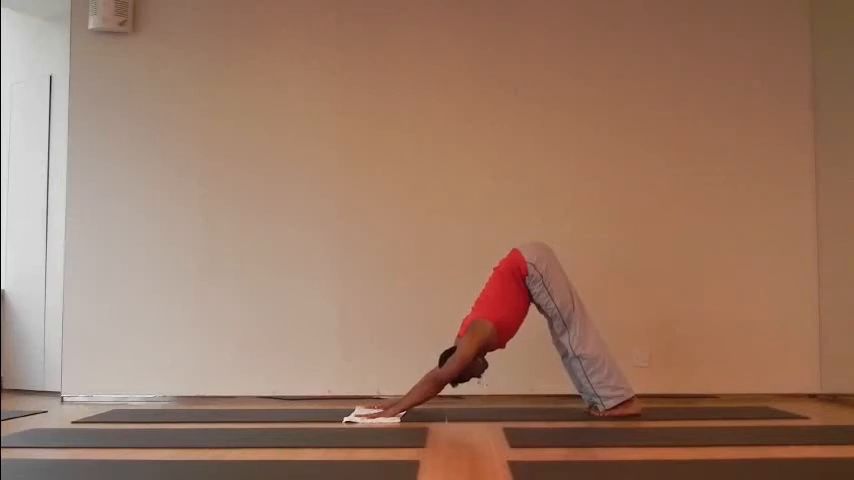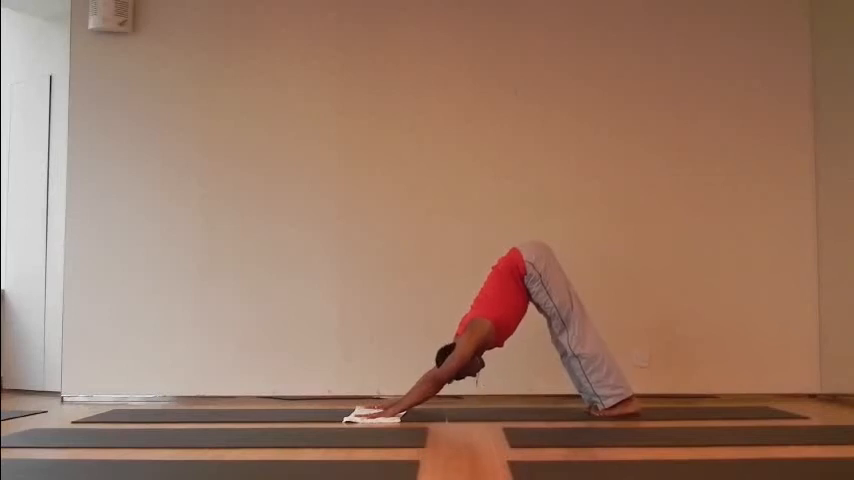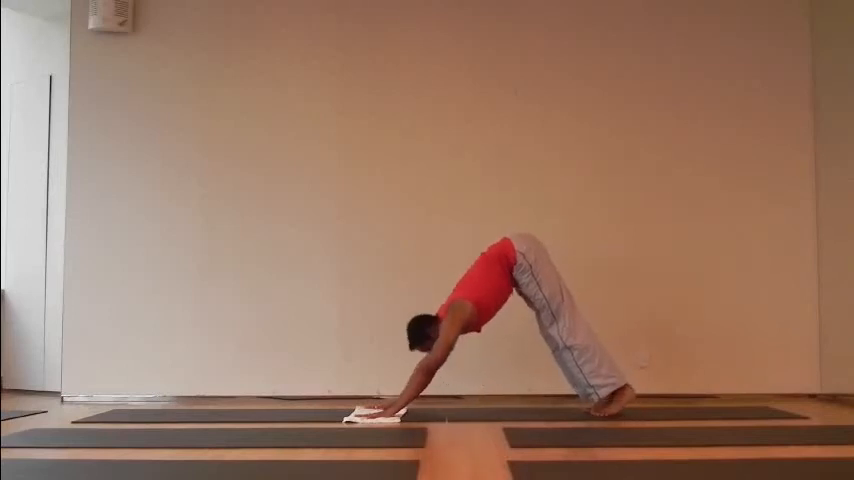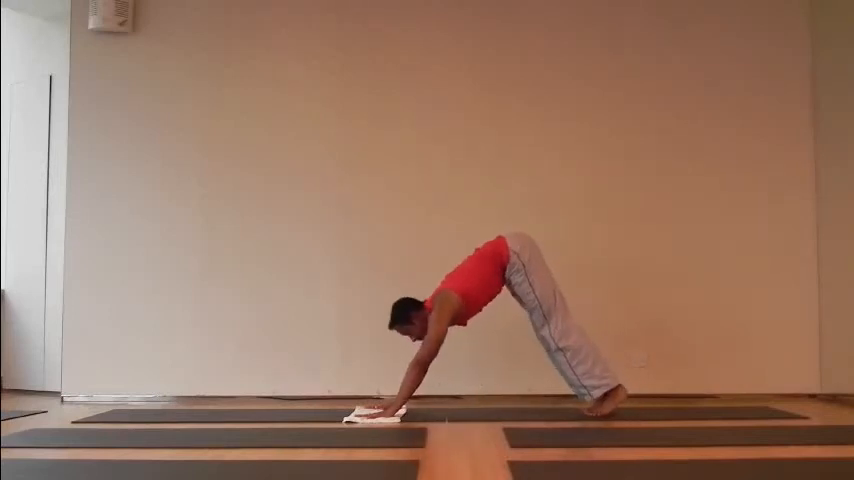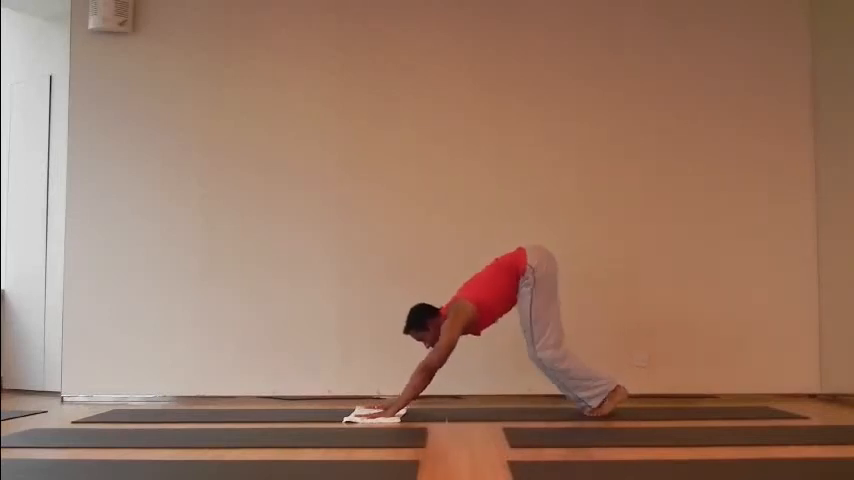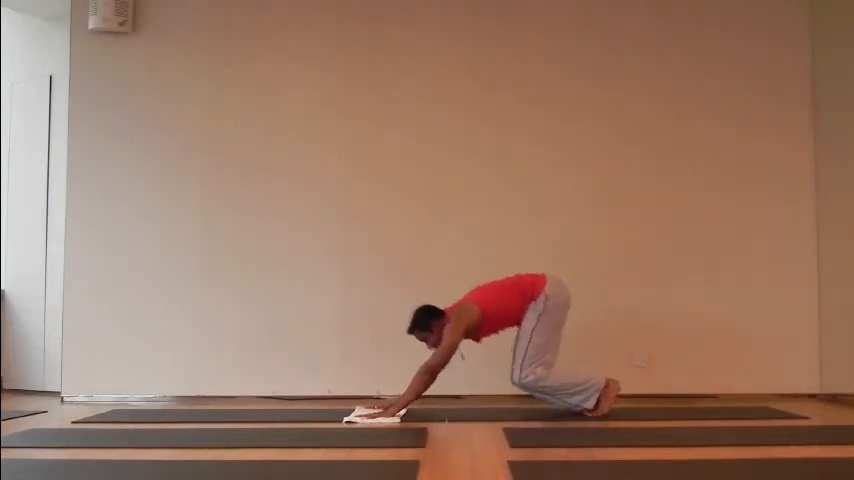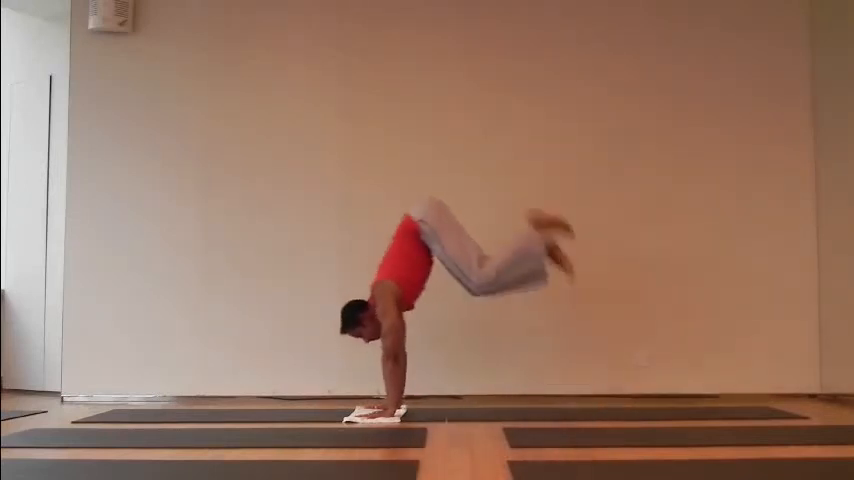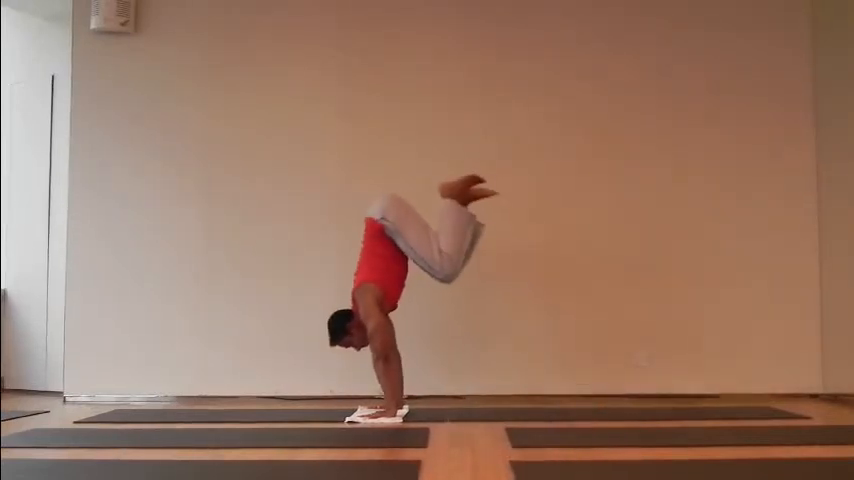
dt=0.5s
person 1, frame 1
left shoulder: (473, 342)
right shoulder: (470, 341)
left elbow: (437, 380)
right elbow: (436, 376)
left wrist: (397, 408)
right wrist: (400, 401)
left hip: (531, 265)
right hip: (528, 266)
left knee: (575, 335)
right knee: (568, 337)
left ankle: (620, 399)
right ankle: (606, 398)
person 1, frame 2
left shoulder: (471, 339)
right shoulder: (468, 339)
left elbow: (436, 379)
right elbow: (436, 376)
left wrist: (396, 408)
right wrist: (399, 401)
left hip: (530, 264)
right hip: (527, 265)
left knee: (574, 334)
right knee: (567, 337)
left ankle: (619, 398)
right ankle: (606, 398)
person 1, frame 3
left shoulder: (453, 320)
right shoulder: (447, 320)
left elbow: (428, 367)
right elbow: (427, 367)
left wrist: (397, 406)
right wrist: (399, 400)
left hip: (520, 255)
right hip: (515, 259)
left knee: (564, 327)
right knee: (555, 330)
left ankle: (615, 389)
right ankle: (605, 391)
person 1, frame 4
left shoulder: (440, 312)
right shoulder: (436, 311)
left elbow: (420, 363)
right elbow: (421, 363)
left wrist: (396, 405)
right wrist: (397, 400)
left hip: (513, 254)
right hip: (509, 257)
left knee: (556, 328)
right knee: (549, 329)
left ankle: (608, 389)
right ankle: (600, 389)
person 1, frame 5
left shoulder: (454, 320)
right shoulder: (452, 317)
left elbow: (427, 368)
right elbow: (428, 367)
left wrist: (397, 406)
right wrist: (400, 400)
left hip: (532, 266)
right hip: (529, 267)
left knee: (542, 351)
right knee: (541, 350)
left ankle: (606, 391)
right ankle: (601, 393)
person 1, frame 6
left shoulder: (457, 323)
right shoulder: (456, 320)
left elbow: (430, 369)
right elbow: (431, 370)
left wrist: (398, 405)
right wrist: (400, 400)
left hip: (547, 296)
right hip: (544, 295)
left knee: (526, 377)
right knee: (528, 375)
left ankle: (600, 388)
right ankle: (596, 391)
person 1, frame 7
left shoulder: (383, 302)
right shoulder: (388, 304)
left elbow: (392, 356)
right elbow: (397, 355)
left wrist: (392, 405)
right wrist: (394, 402)
right hip: (424, 226)
left knee: (481, 280)
right knee: (484, 279)
left ankle: (540, 232)
right ankle: (542, 244)
person 1, frame 8
left shoulder: (366, 305)
left elbow: (383, 358)
right elbow: (388, 356)
left wrist: (392, 406)
right wrist: (395, 402)
right hip: (387, 221)
left ankle: (454, 198)
right ankle: (456, 200)
